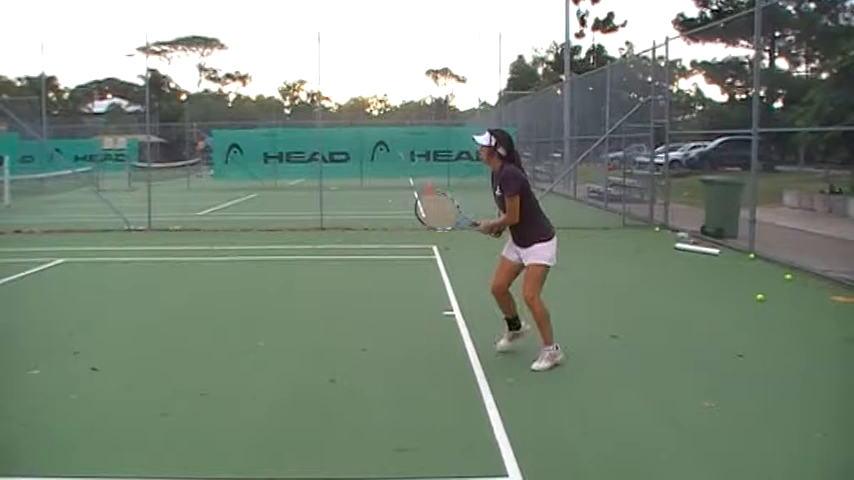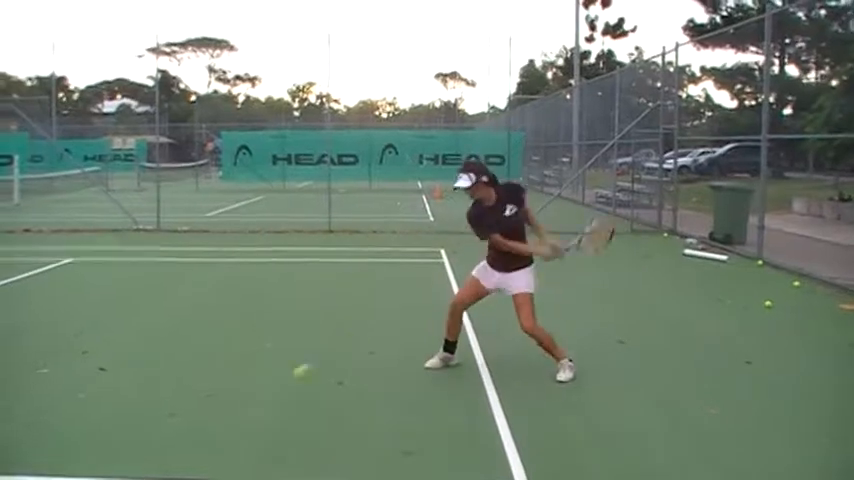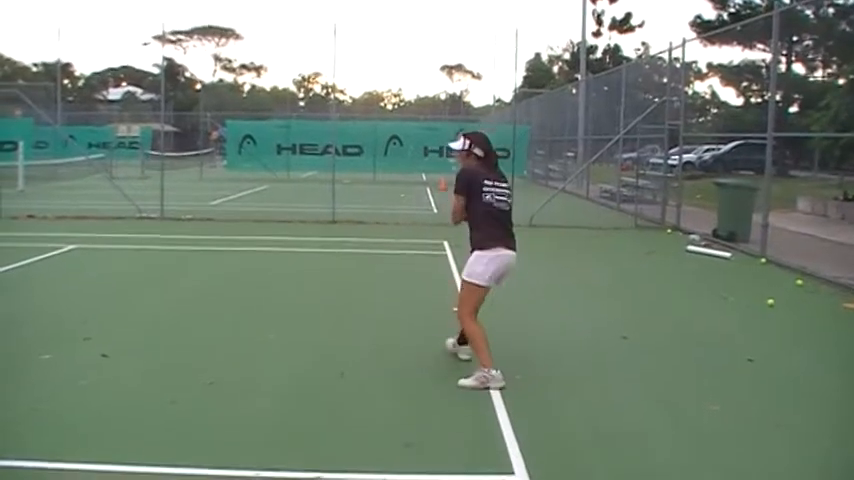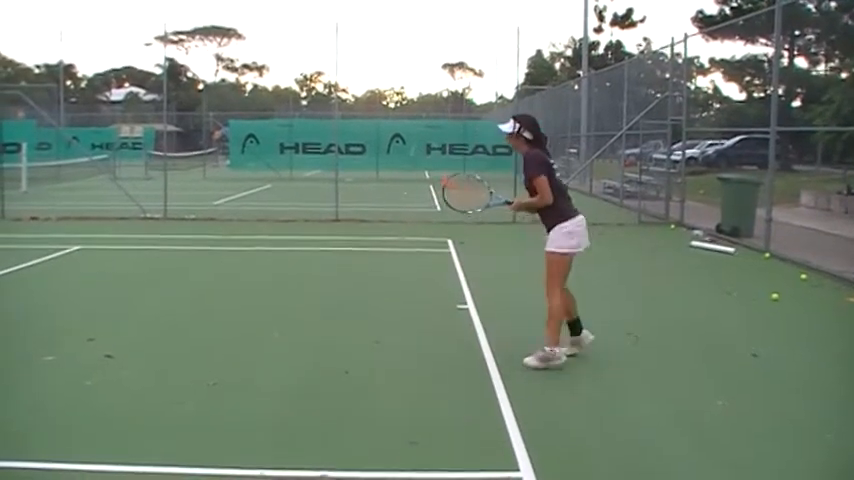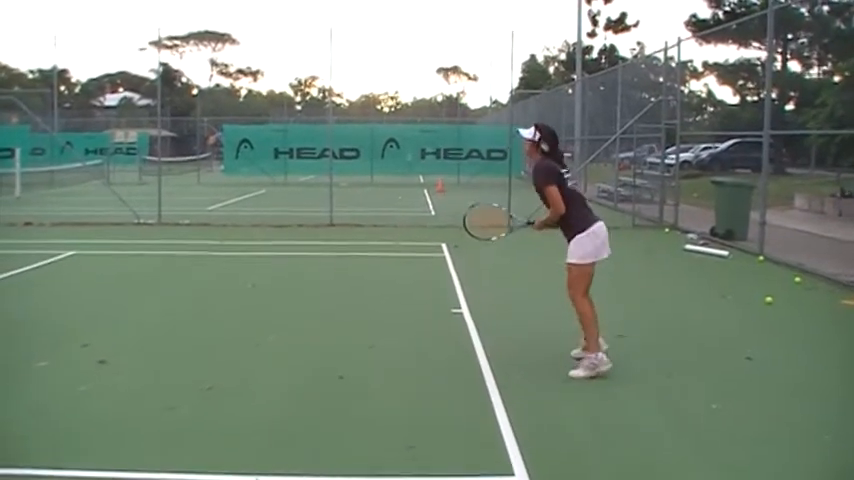
dt=0.7s
person 1, frame 1
left shoulder: (510, 175)
right shoulder: (496, 174)
left elbow: (513, 217)
left wrist: (490, 225)
right wrist: (497, 225)
left hip: (540, 241)
right hip: (518, 242)
left knee: (530, 296)
right knee: (497, 287)
left ankle: (552, 350)
right ankle: (515, 328)
person 1, frame 2
left shoulder: (513, 191)
right shoulder: (475, 214)
left elbow: (528, 216)
right elbow: (502, 243)
left wrist: (544, 240)
right wrist: (536, 250)
left hip: (520, 270)
right hip: (492, 268)
left knee: (529, 325)
right knee: (456, 305)
left ankle: (564, 361)
right ankle: (447, 354)
person 1, frame 3
left shoulder: (467, 175)
right shoulder: (500, 178)
left elbow: (457, 217)
left wrist: (456, 212)
right wrist: (470, 212)
left hip: (487, 253)
right hip: (506, 252)
left knee: (465, 313)
right knee: (467, 298)
left ankle: (488, 372)
right ankle: (463, 344)
person 1, frame 4
left shoulder: (531, 158)
right shoulder: (540, 155)
left elbow: (546, 199)
left wrist: (522, 204)
right wrist: (526, 204)
left hip: (564, 227)
right hip: (570, 223)
left knee: (553, 289)
right knee: (558, 286)
left ankle: (552, 350)
right ankle: (578, 335)
person 1, frame 5
left shoulder: (541, 169)
right shoulder: (556, 165)
left elbow: (559, 209)
left wrist: (542, 223)
right wrist: (551, 222)
left hip: (584, 235)
right hip: (593, 227)
left knee: (578, 296)
right knee: (580, 294)
left ankle: (596, 357)
right ankle: (595, 343)
